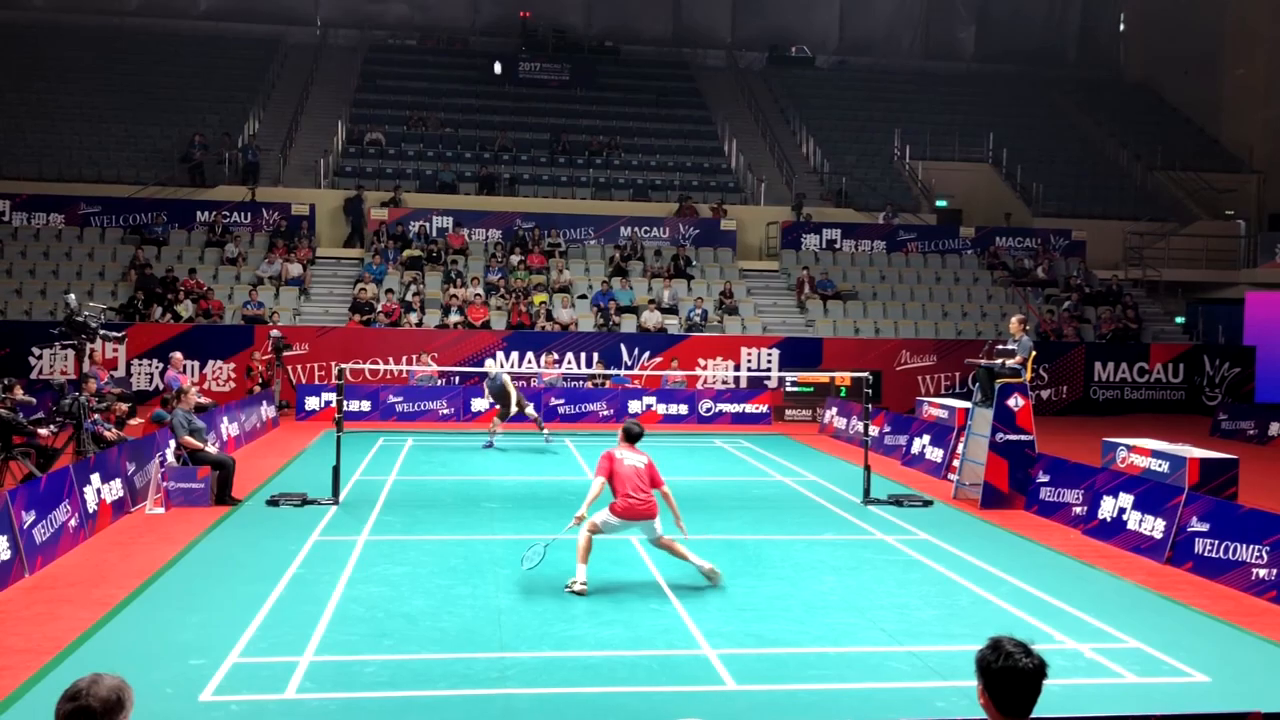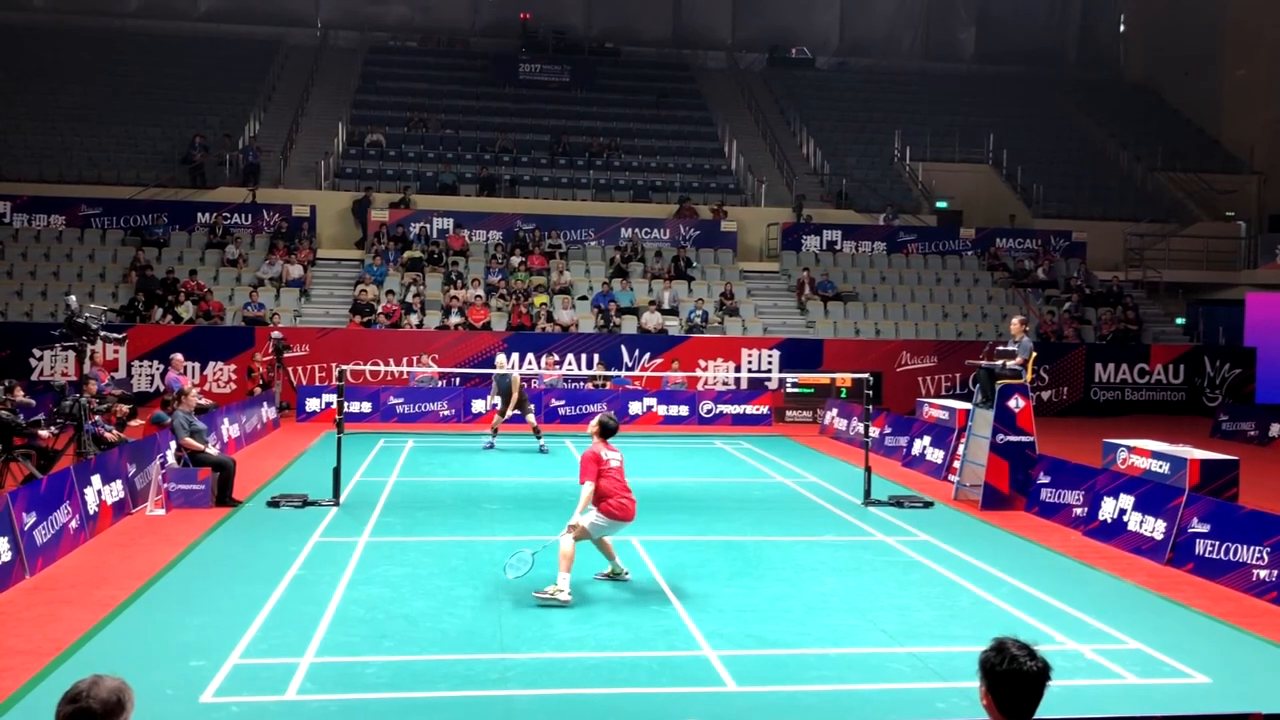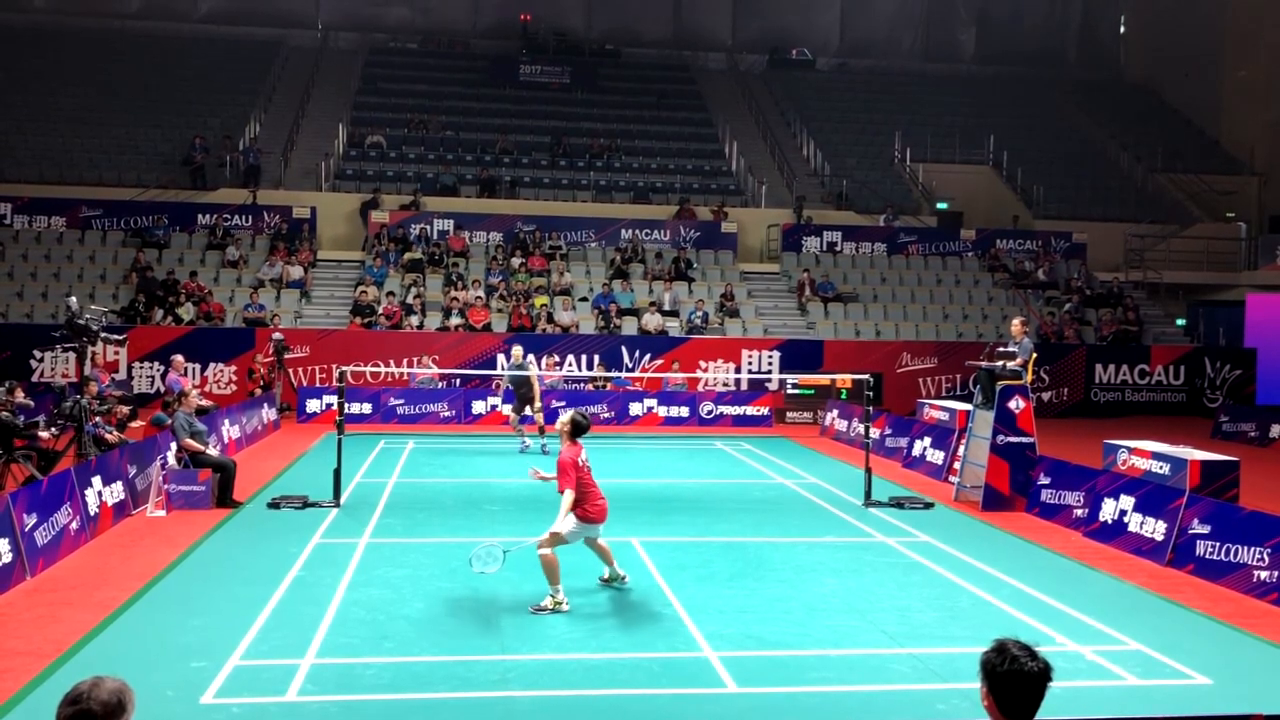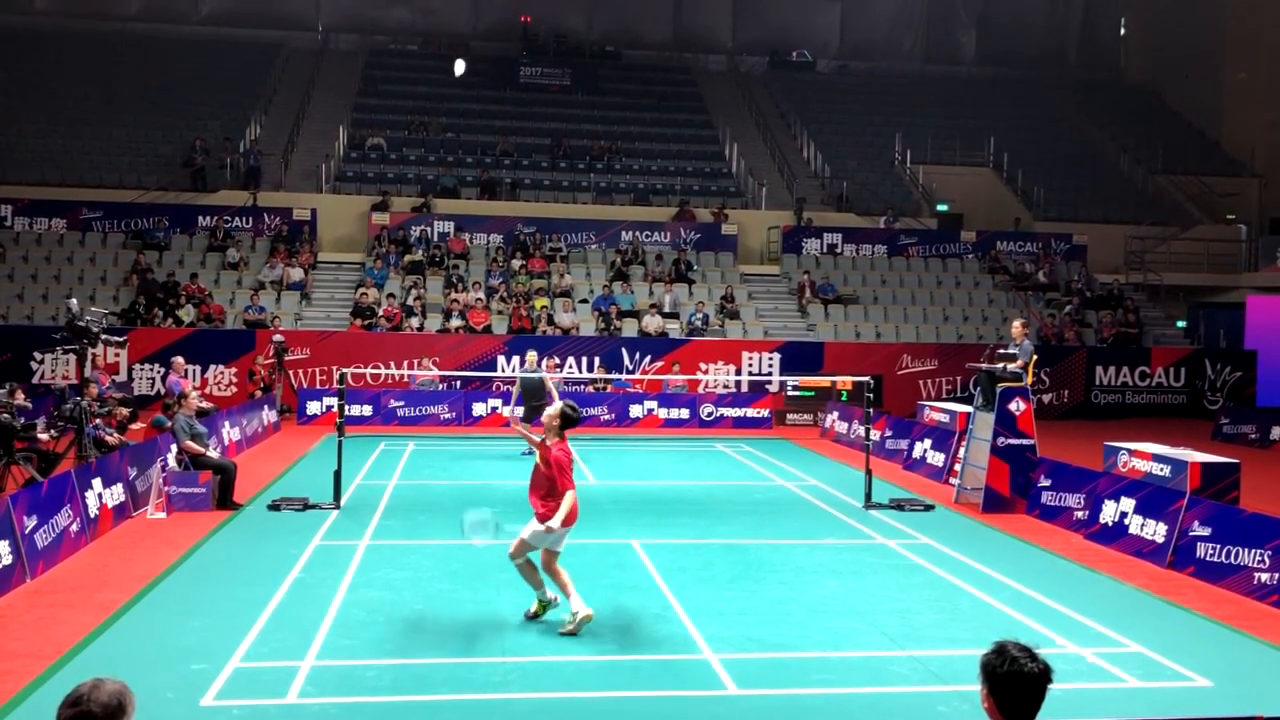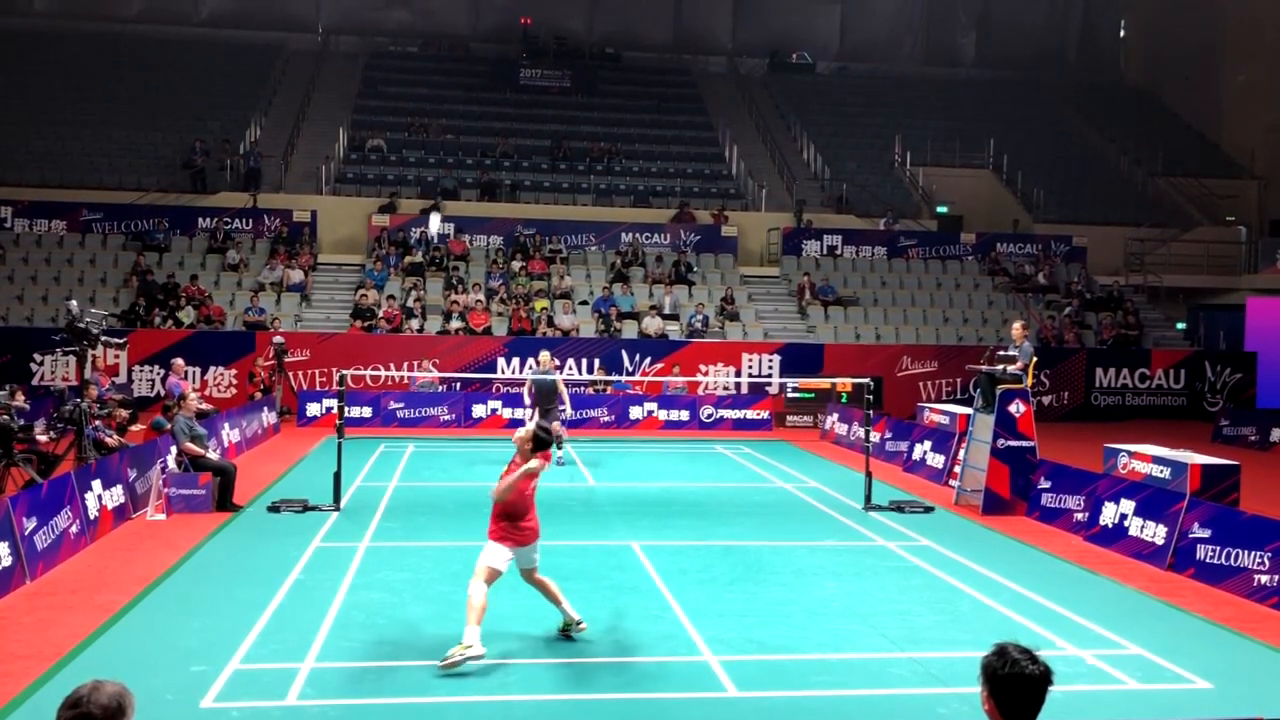
dt=1s
person 1, frame 1
left shoulder: (610, 454)
right shoulder: (645, 458)
left elbow: (600, 482)
right elbow: (664, 491)
left wrist: (584, 507)
right wrist: (678, 519)
left hip: (623, 510)
right hip: (649, 511)
left knee: (587, 529)
right knee: (659, 541)
left ankle: (580, 580)
right ankle: (702, 565)
person 1, frame 2
left shoulder: (591, 453)
right shoulder: (616, 452)
left elbow: (589, 487)
left wrist: (577, 515)
right wrist: (596, 506)
left hip: (612, 511)
right hip: (628, 510)
left knee: (568, 536)
right knee: (595, 532)
left ankle: (562, 589)
right ankle: (618, 570)
person 1, frame 3
left shoulder: (566, 457)
right shoulder: (577, 447)
left elbow: (569, 492)
left wrist: (559, 522)
right wrist: (549, 477)
left hip: (586, 513)
right hip: (598, 507)
left knee: (544, 545)
right knee: (592, 539)
left ankle: (557, 599)
right ankle: (616, 575)
person 1, frame 4
left shoulder: (558, 454)
right shoulder: (551, 440)
left elbow: (570, 492)
right elbow: (541, 447)
left wrist: (557, 519)
right wrist: (523, 432)
left hip: (551, 515)
right hip: (554, 515)
left knee: (516, 553)
right knee: (549, 565)
left ankle: (545, 598)
right ankle: (579, 608)
person 1, frame 5
left shoulder: (519, 473)
right shoulder: (540, 456)
left elbow: (497, 495)
left wrist: (522, 472)
left hip: (506, 536)
right hip: (528, 531)
left knee: (479, 584)
right knee: (532, 576)
left ankle: (470, 643)
right ankle: (572, 619)
